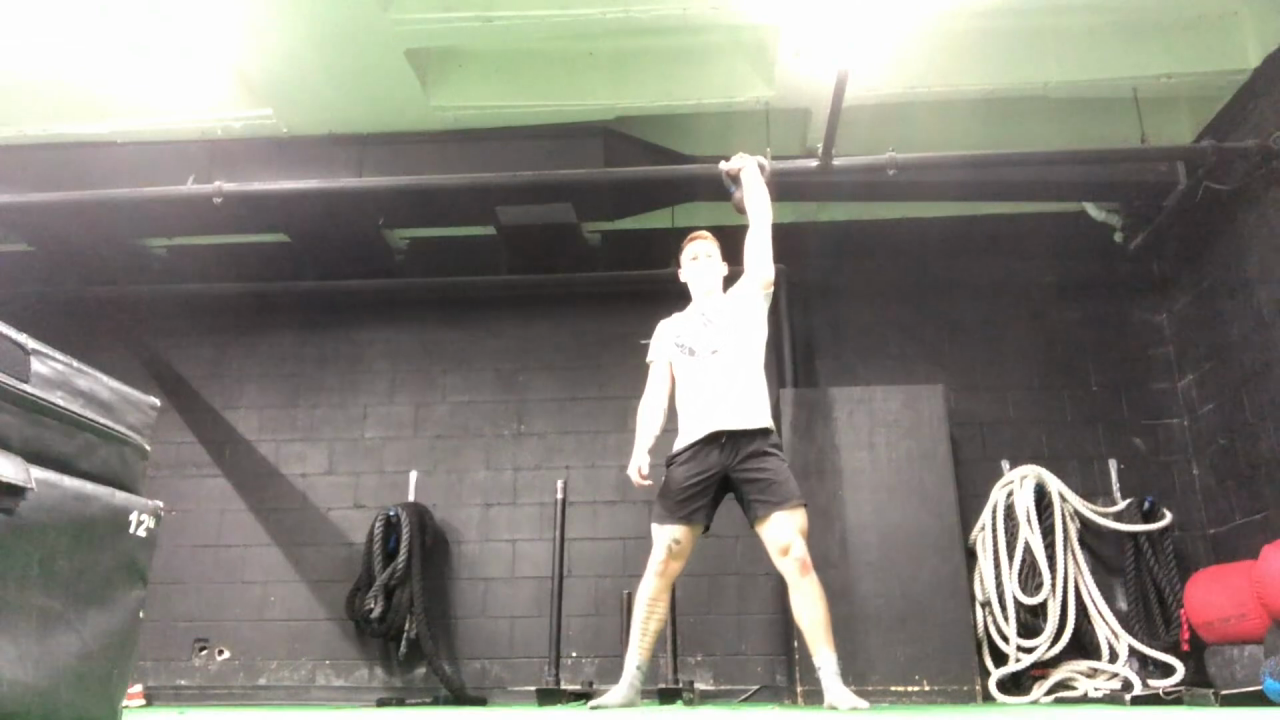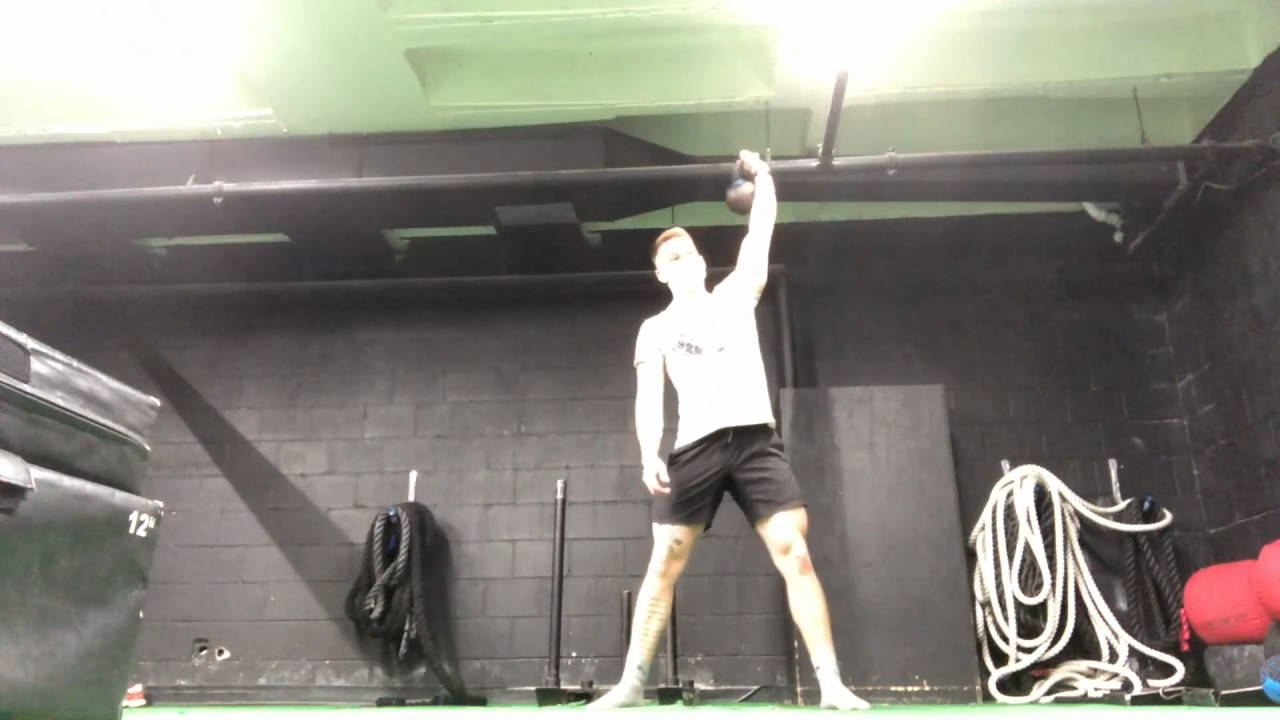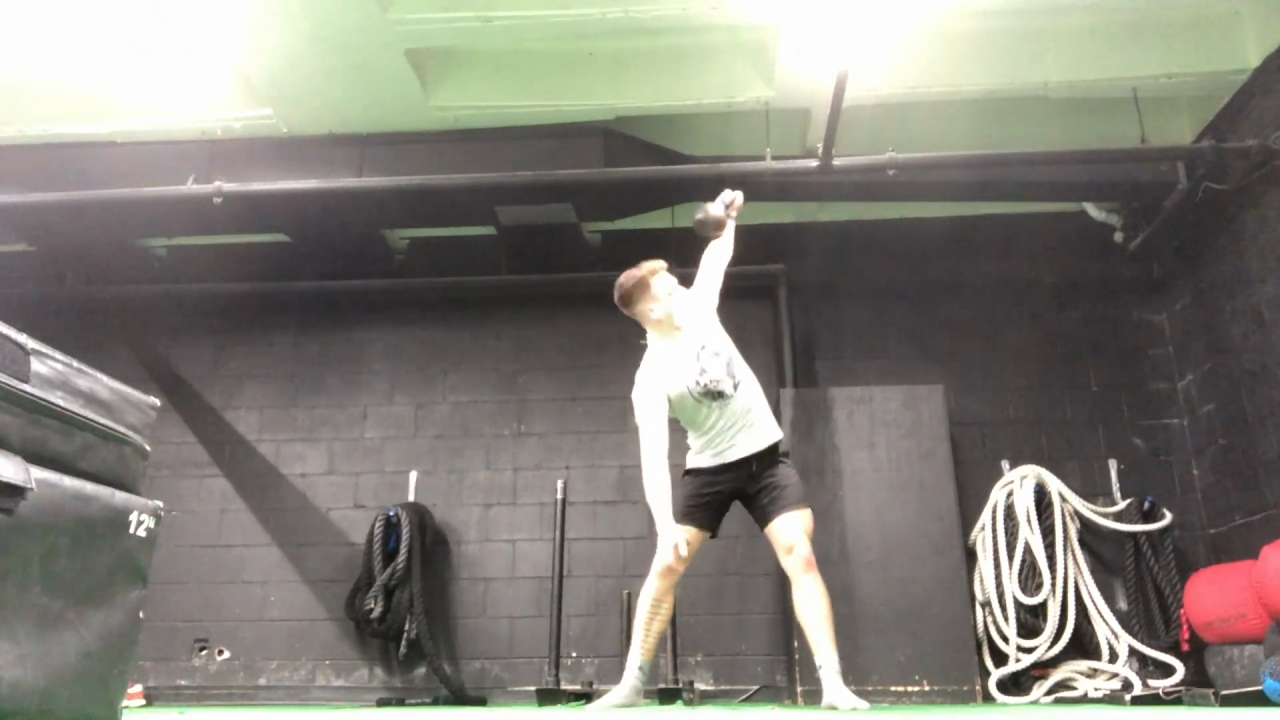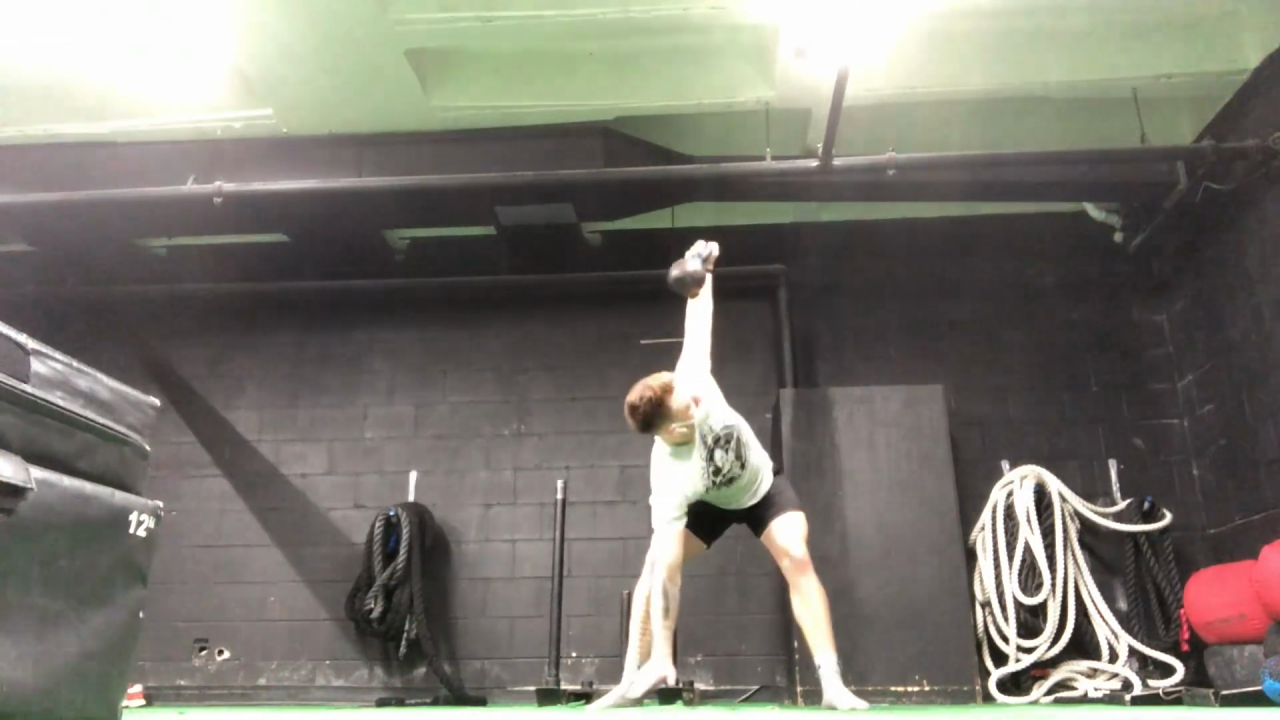
dt=1s
person 1, frame 1
left shoulder: (749, 300)
right shoulder: (669, 329)
left elbow: (760, 227)
right elbow: (655, 395)
left wrist: (748, 169)
right wrist: (641, 450)
left hip: (755, 442)
right hip: (694, 450)
left knee: (796, 558)
right knee: (662, 565)
left ankle: (832, 684)
right ankle: (631, 684)
person 1, frame 2
left shoulder: (735, 297)
right shoulder: (655, 329)
left elbow: (760, 230)
right elbow: (648, 397)
left wrist: (761, 174)
right wrist: (649, 454)
left hip: (756, 440)
right hip: (695, 448)
left knee: (795, 556)
right knee: (665, 564)
left ankle: (831, 684)
right ankle: (632, 684)
person 1, frame 3
left shoulder: (697, 312)
right shoulder: (652, 378)
left elbow: (717, 257)
right elbow: (653, 453)
left wrist: (728, 217)
right wrist: (665, 525)
left hip: (767, 456)
right hip: (710, 467)
left knee: (800, 555)
right knee: (666, 564)
left ankle: (833, 685)
right ankle: (632, 684)
person 1, frame 4
left shoulder: (692, 383)
right shoulder: (671, 480)
left elbow: (697, 322)
right elbow: (667, 570)
left wrist: (703, 271)
right wrist: (661, 656)
left hip: (763, 484)
right hip: (709, 502)
left knee: (796, 557)
right knee: (655, 563)
left ankle: (833, 684)
right ankle: (630, 681)
